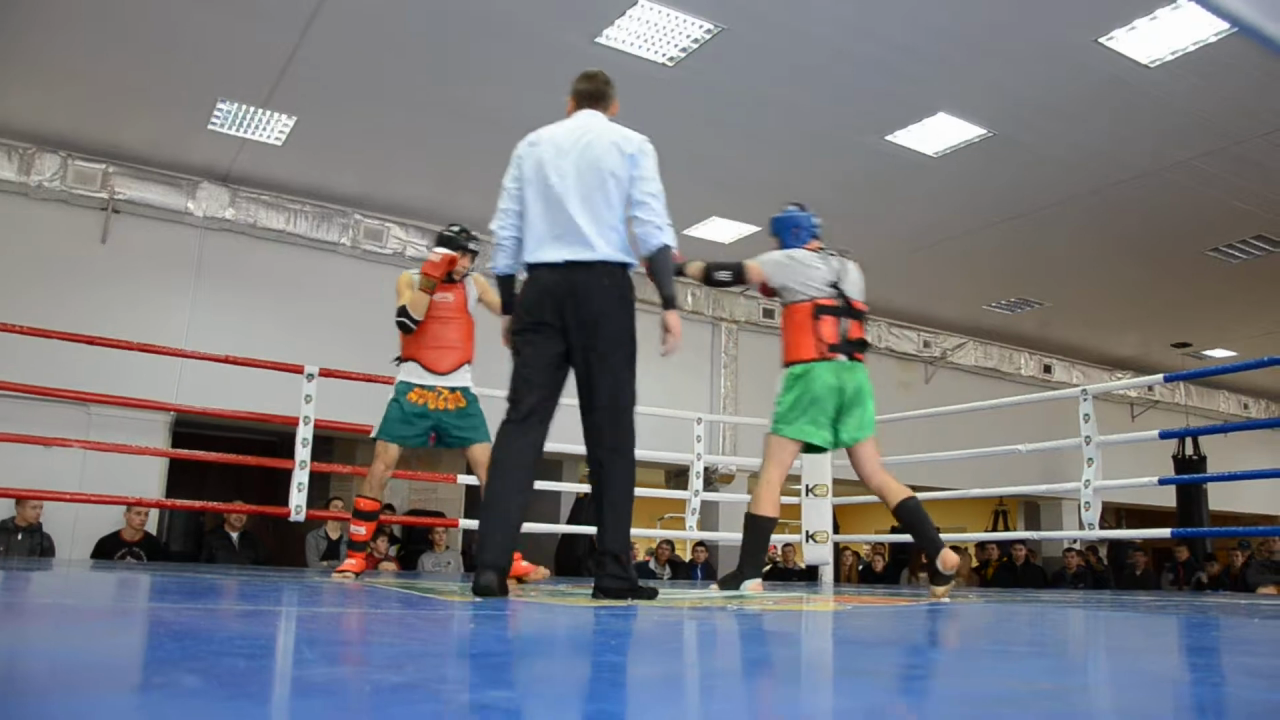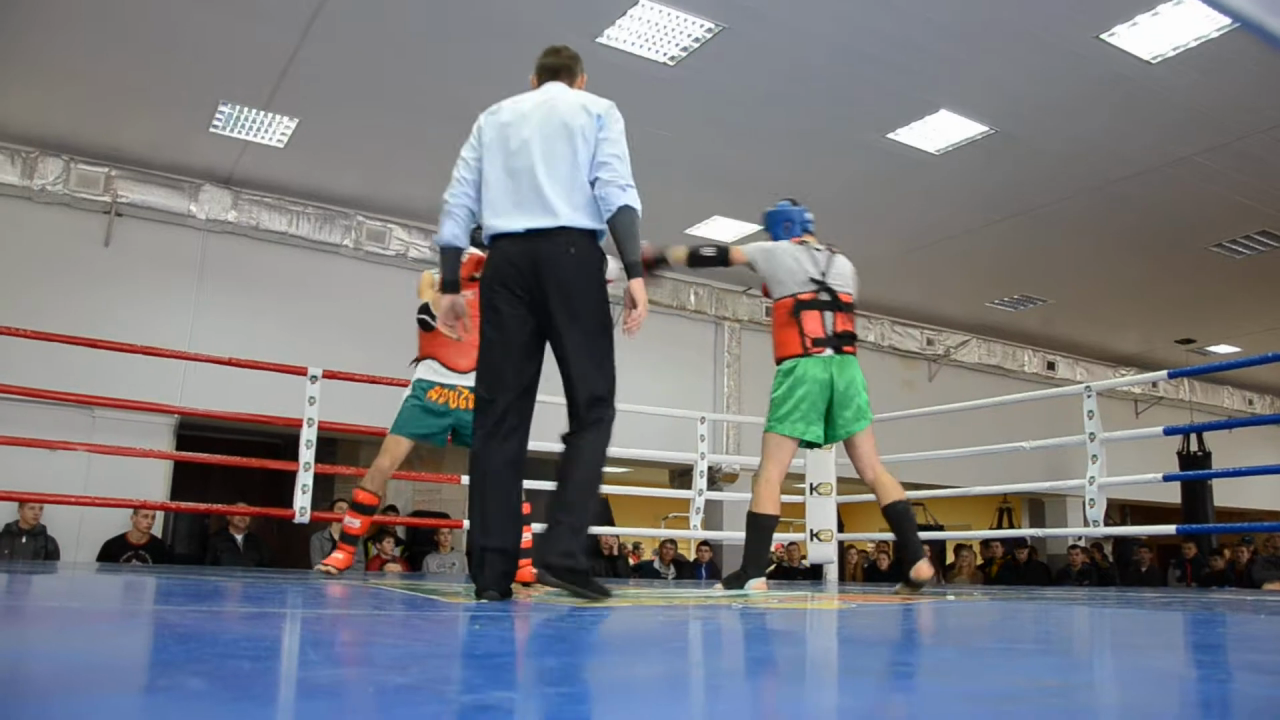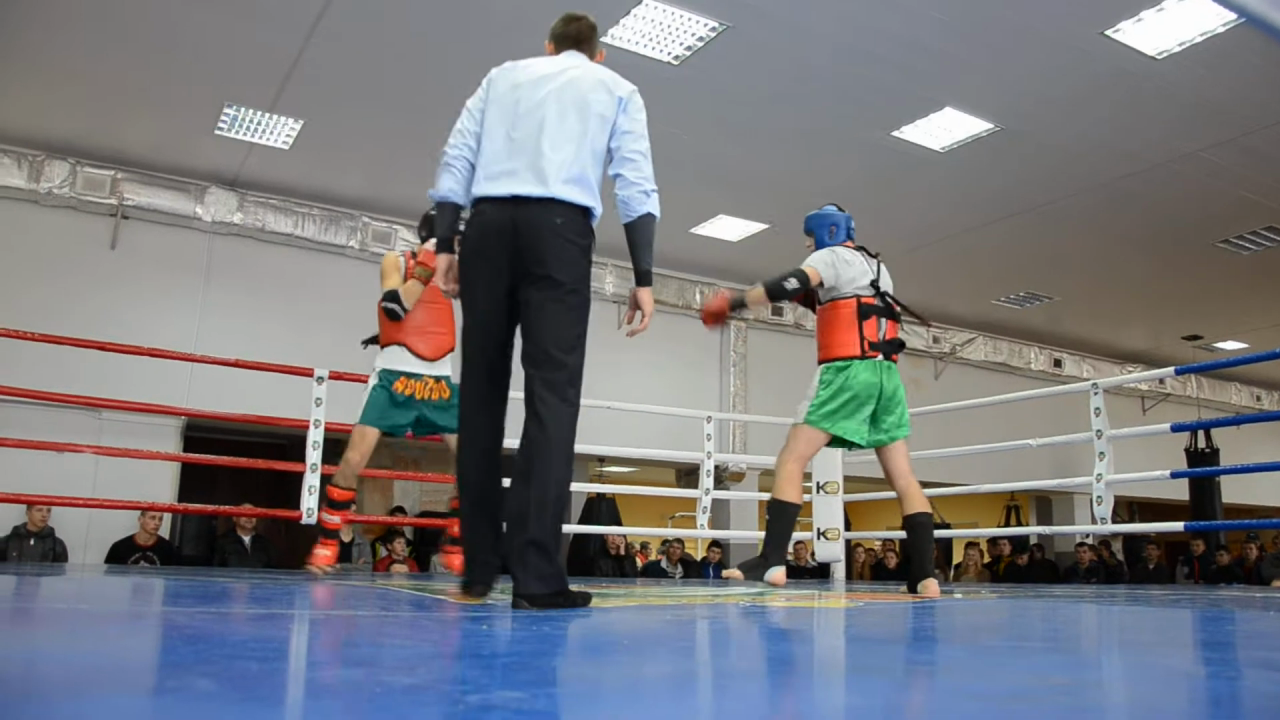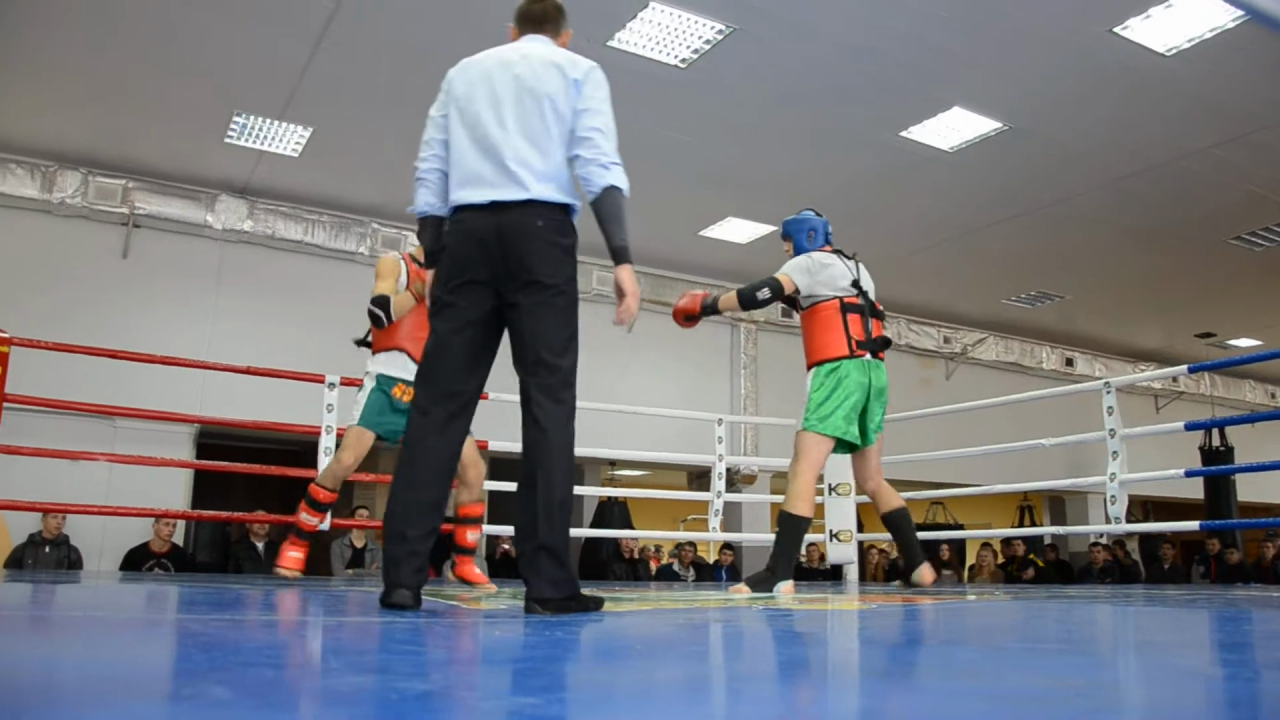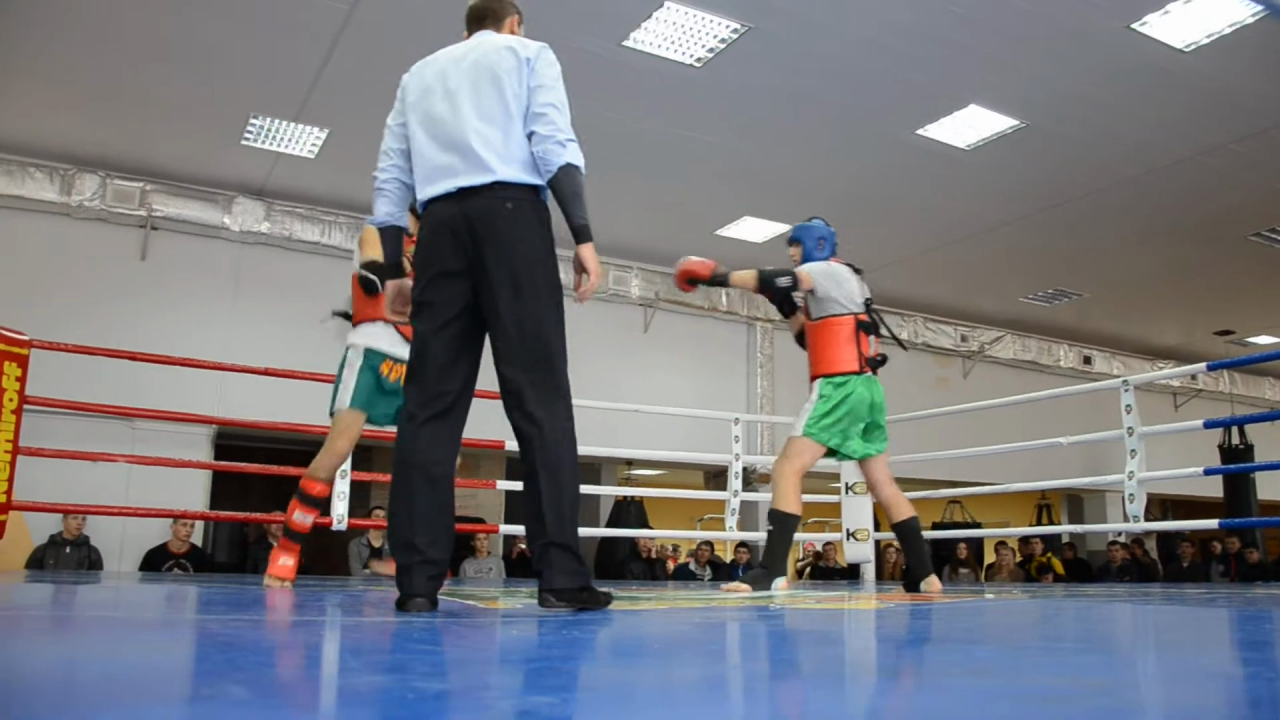
dt=0.4s
person 1, frame 1
left shoulder: (533, 144)
right shoulder: (631, 143)
left elbow: (505, 231)
right elbow: (651, 223)
left wrist: (508, 307)
right wrist: (669, 302)
left hip: (542, 287)
right hip: (603, 285)
left knee: (523, 419)
right knee: (610, 429)
left ankle: (490, 560)
right ankle: (613, 571)
person 1, frame 2
left shoulder: (494, 116)
right shoulder: (597, 110)
left elbow: (458, 202)
right elbow: (616, 190)
left wrist: (450, 286)
right wrist: (634, 272)
left hip: (507, 261)
right hip: (572, 255)
left knee: (500, 413)
right knee: (591, 403)
left ankle: (492, 572)
right ankle: (562, 548)
person 1, frame 3
left shoulder: (504, 75)
right shoulder: (618, 90)
left elbow: (456, 159)
right elbow: (636, 187)
left wrist: (446, 244)
right wrist: (642, 277)
left hip: (489, 225)
right hip: (560, 230)
left knee: (482, 392)
right knee: (552, 395)
left ankle: (480, 563)
right ankle: (535, 577)
person 1, frame 4
left shoulder: (465, 71)
right shoulder: (579, 69)
left elbow: (430, 171)
right elbow: (598, 165)
left wrist: (432, 258)
right wrist: (621, 259)
left hip: (469, 233)
right hip: (540, 231)
left knee: (439, 400)
right knee: (547, 401)
left ankle: (403, 574)
right ankle: (547, 582)
person 1, frame 5
left shoulder: (419, 73)
right shoulder: (529, 54)
left elbow: (390, 179)
right elbow: (555, 144)
left wrist: (392, 269)
right wrist: (582, 235)
left hip: (442, 224)
right hip: (512, 214)
left knee: (432, 400)
right knee: (538, 393)
left ankle: (418, 580)
right ankle: (559, 573)
person 2, frame 1
left shoulder: (789, 260)
right shoulder: (850, 269)
left elbow: (730, 274)
left wrist: (676, 267)
left hip: (810, 374)
right hip: (852, 375)
left knee: (771, 475)
right knee: (876, 477)
left ankle: (747, 573)
right ankle: (939, 555)
person 2, frame 2
left shoulder: (776, 252)
right shoulder: (844, 265)
left elbow: (714, 254)
left wrist: (658, 256)
left hip: (801, 370)
right hip: (845, 367)
left knee: (770, 473)
right knee: (872, 470)
left ankle: (752, 572)
right ankle: (916, 561)
person 2, frame 3
left shoulder: (832, 256)
right shoulder: (878, 269)
left elbow: (791, 284)
left wrist: (734, 302)
right wrist: (814, 299)
left hip: (847, 371)
right hip: (887, 374)
left knee: (791, 461)
right knee: (903, 478)
left ankle: (771, 561)
right ankle: (924, 575)
person 2, frame 4
left shoulder: (809, 262)
right shoulder: (856, 269)
left elbow: (761, 293)
left wrist: (705, 305)
right wrist: (797, 299)
left hip: (837, 372)
right hip: (872, 372)
left knee: (804, 472)
right knee: (872, 480)
left ankle: (778, 574)
right ankle: (917, 562)
person 2, frame 5
left shoulder: (827, 271)
right shoulder: (848, 284)
left elbow: (778, 279)
right elbow: (809, 338)
left wrist: (716, 276)
right wrist: (785, 305)
left hip: (839, 386)
right hip: (865, 387)
left knee: (787, 472)
right knee: (884, 486)
left ankle: (771, 572)
right ankle: (923, 573)
person 3, frame 1
left shoulder: (475, 285)
right shoulder: (410, 279)
right elbow: (406, 323)
right wrist: (431, 277)
left hip: (458, 392)
right hip: (413, 389)
left knee: (491, 472)
right knee: (379, 470)
left ankle: (509, 559)
right ankle: (356, 556)
person 3, frame 2
right shoulder: (433, 279)
right elbow: (427, 321)
right wrist: (458, 275)
left hip: (475, 394)
right hip: (431, 389)
right knee: (384, 466)
right ankle: (345, 550)
person 3, frame 3
right shoulder: (396, 262)
right elbow: (393, 309)
right wrist: (425, 268)
left hip: (439, 383)
right hip: (395, 378)
right knee: (354, 459)
right ankle: (327, 544)
person 3, frame 4
right shoulder: (394, 263)
right elbow: (380, 314)
right wrist: (422, 284)
right hip: (389, 381)
left knee: (473, 470)
right knee: (345, 460)
left ankle: (465, 562)
right ankle: (296, 543)
person 3, frame 5
right shoulder: (377, 232)
right elbow: (371, 283)
right wrist: (408, 250)
right hip: (372, 354)
right knee: (339, 447)
right ankle: (287, 549)
